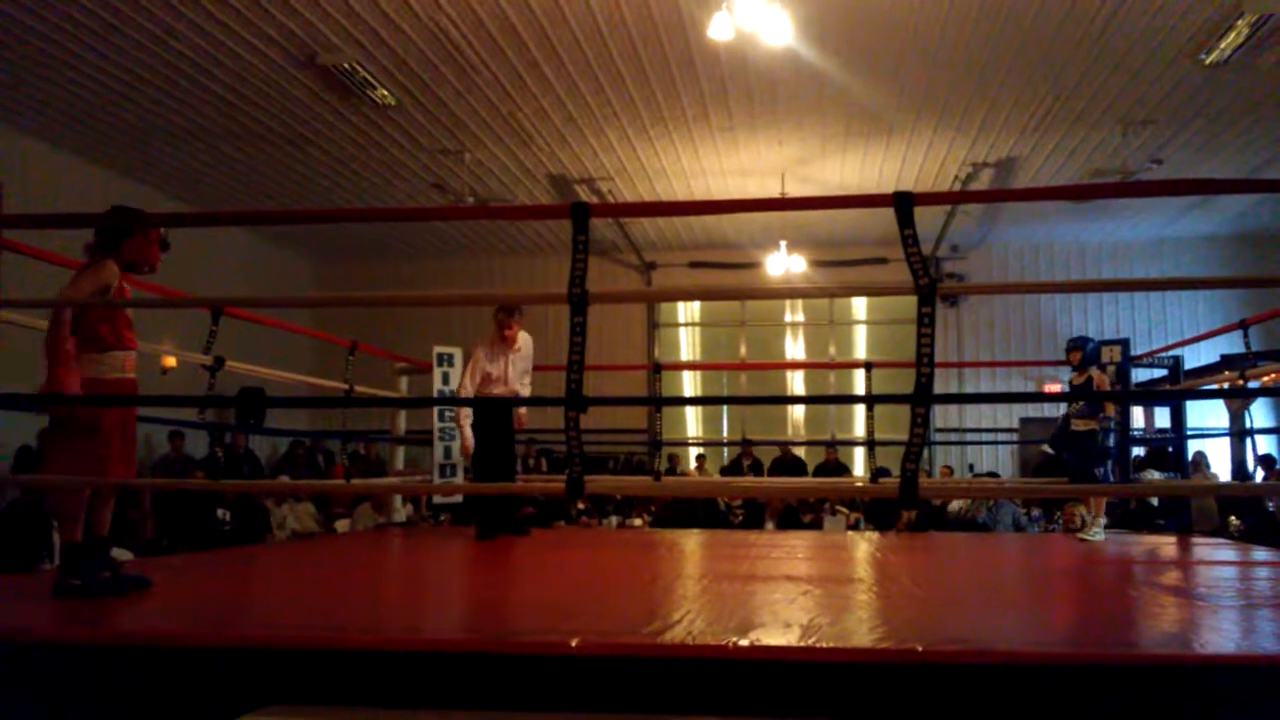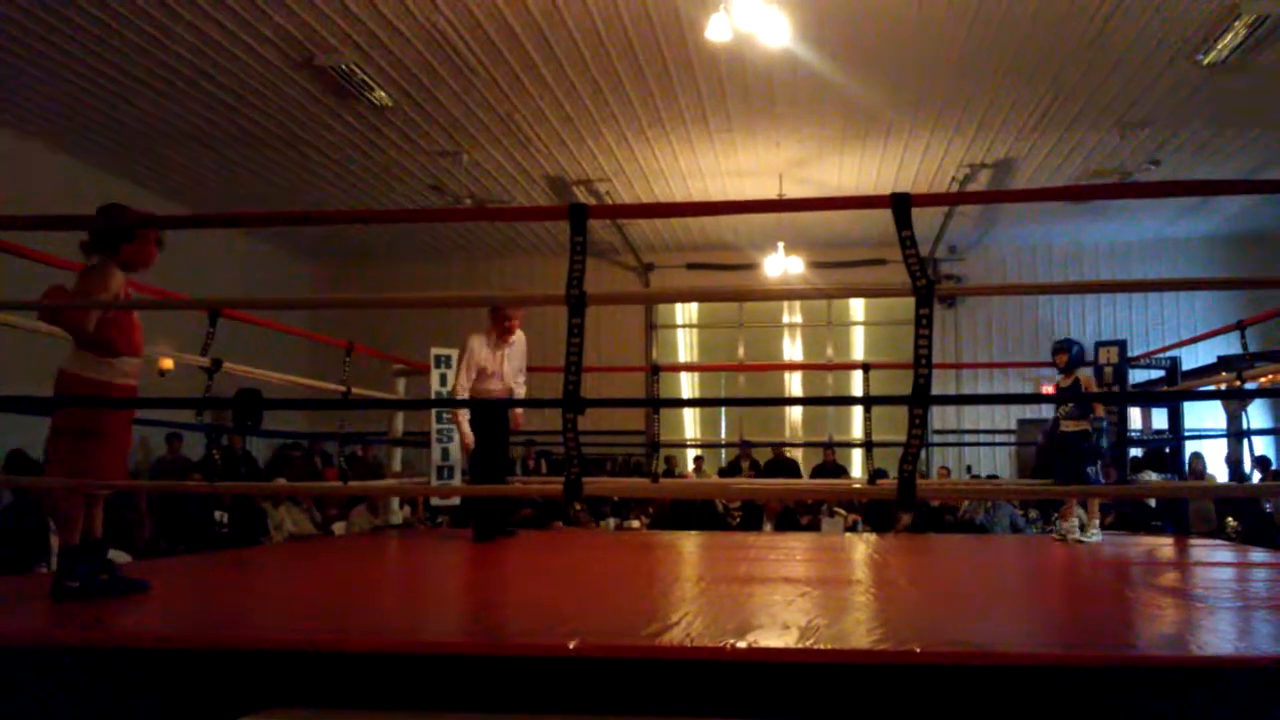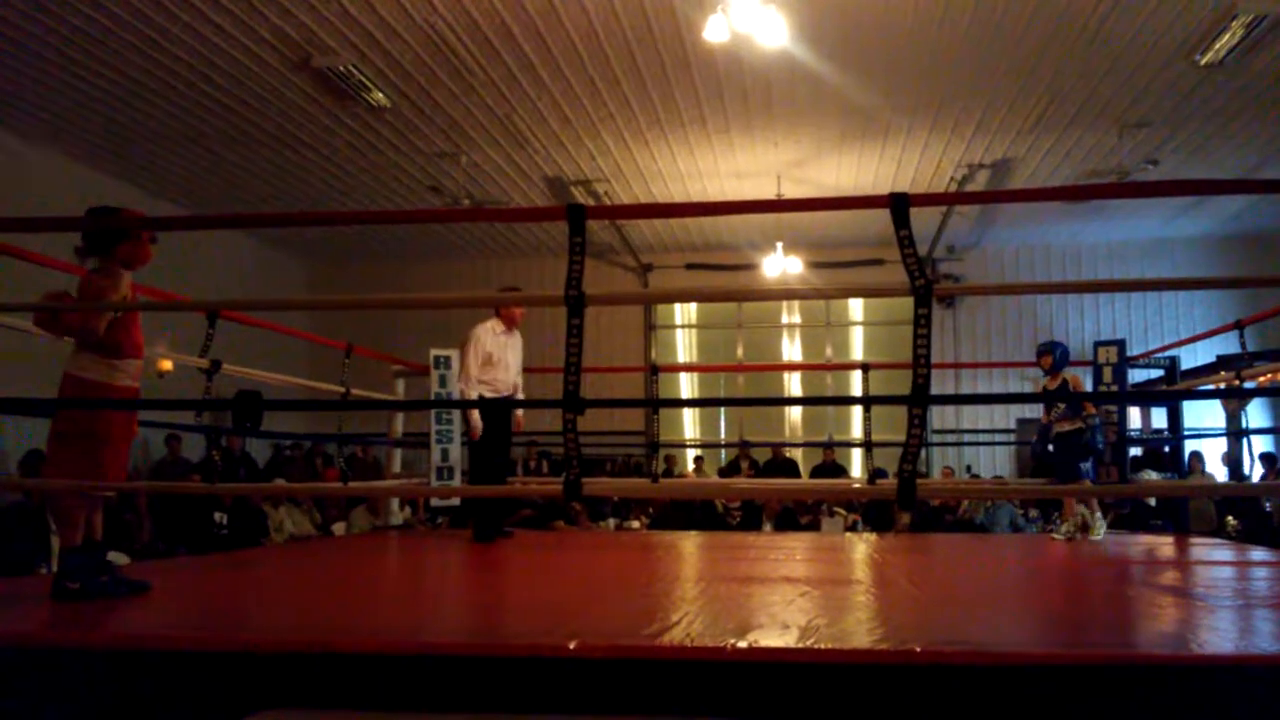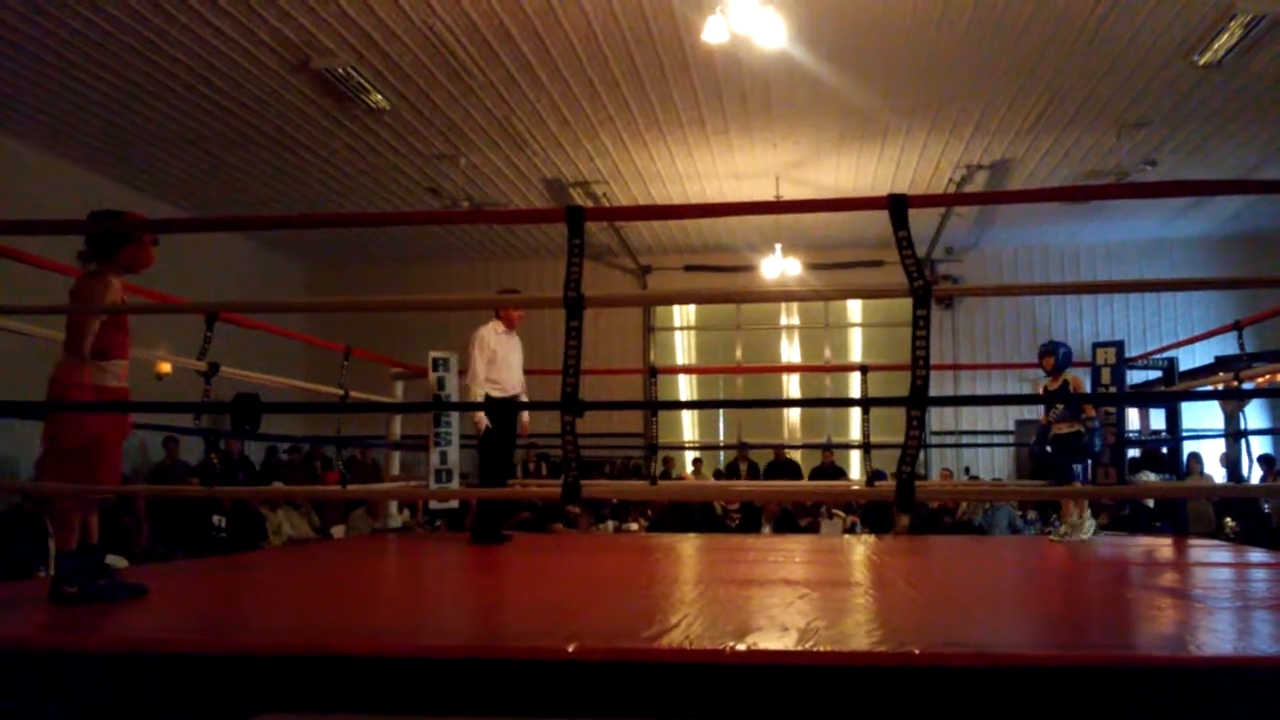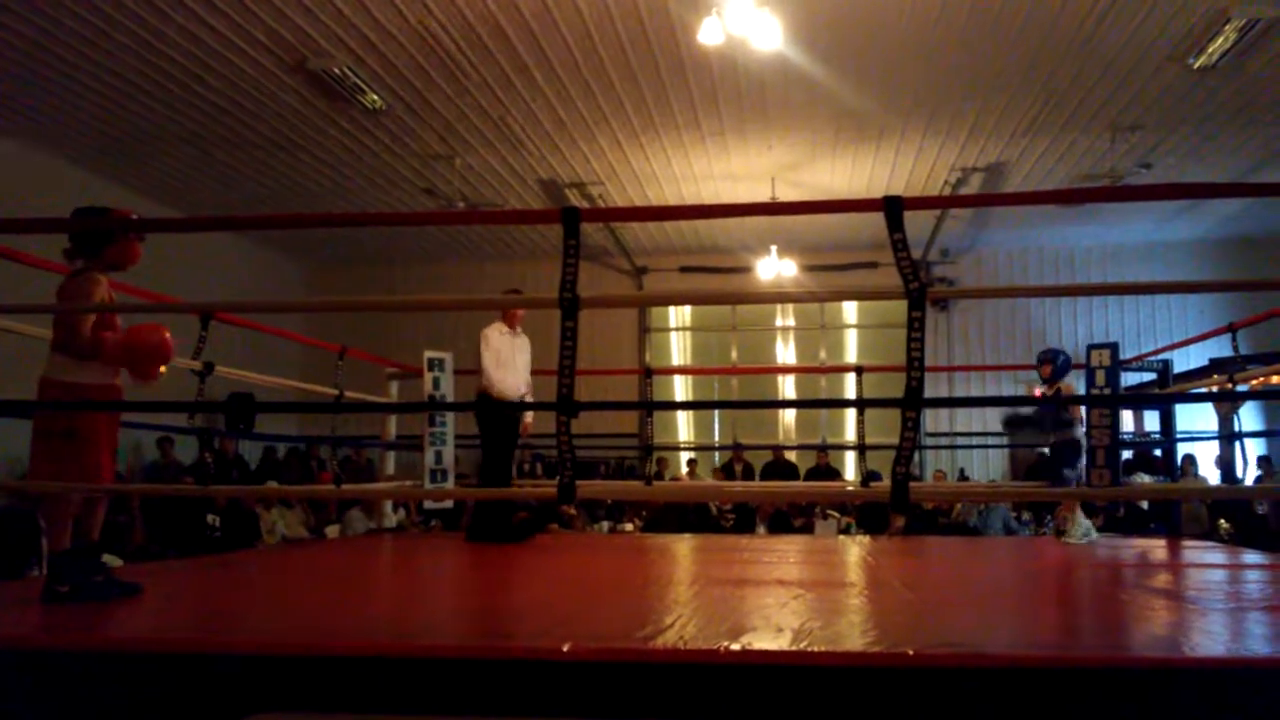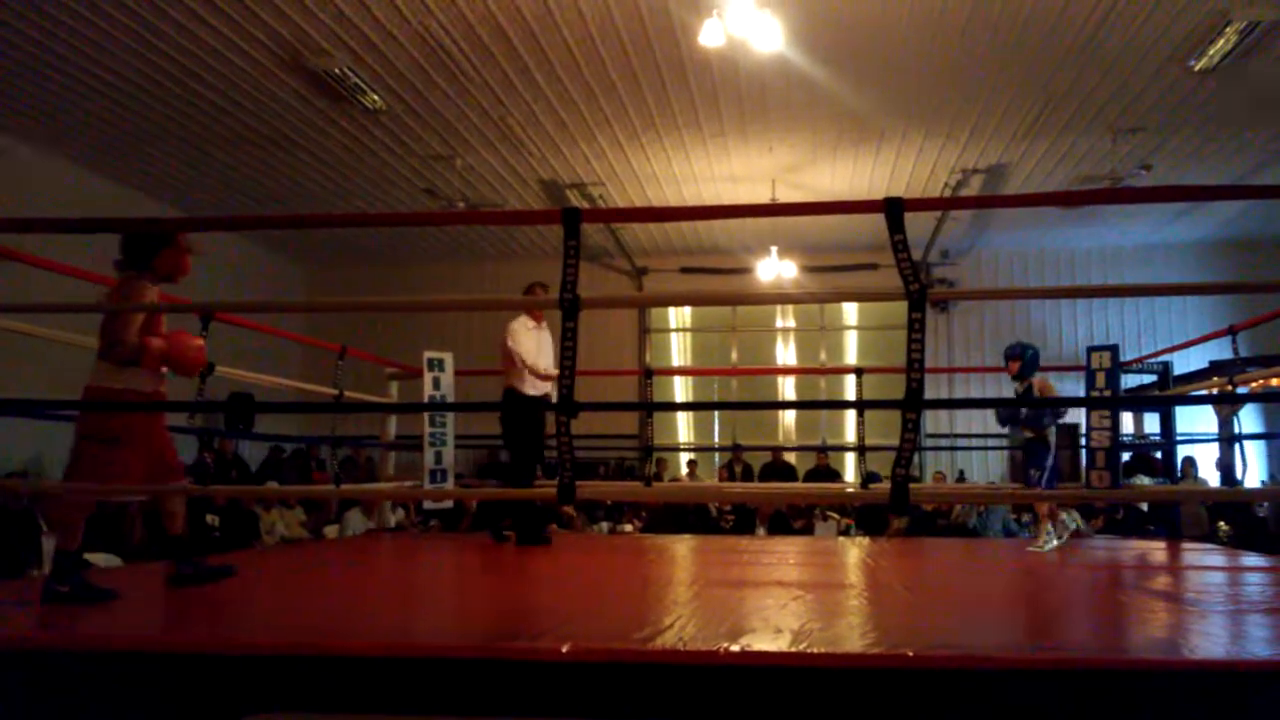
dt=0.5s
person 1, frame 1
left shoulder: (118, 278)
right shoulder: (104, 270)
left elbow: (104, 330)
right elbow: (64, 304)
right wrist: (63, 364)
left hip: (114, 389)
right hip: (90, 388)
left knee: (108, 476)
right knee: (81, 475)
left ankle: (97, 563)
right ankle: (73, 569)
person 1, frame 2
left shoulder: (111, 276)
right shoulder: (107, 275)
left elbow: (94, 328)
right elbow: (85, 326)
right wrist: (63, 310)
left hip: (107, 390)
right hip: (92, 388)
left knee: (94, 478)
right knee: (80, 477)
left ankle: (93, 566)
right ankle: (70, 571)
person 1, frame 3
left shoulder: (104, 278)
right shoulder: (116, 277)
left elbow: (91, 330)
right elbow: (93, 329)
right wrist: (62, 322)
left hip: (108, 392)
right hip: (97, 391)
left knee: (94, 480)
right knee: (82, 480)
left ankle: (95, 567)
right ankle: (71, 573)
person 1, frame 4
left shoulder: (102, 283)
right shoulder: (105, 283)
right elbow: (80, 344)
right wrist: (77, 394)
left hip: (98, 395)
right hip: (88, 396)
left knee: (87, 485)
right knee: (77, 485)
left ankle: (92, 571)
right ankle: (67, 577)
person 1, frame 5
left shoulder: (93, 282)
right shoulder: (91, 281)
left elbow: (90, 339)
right elbow: (78, 341)
left wrist: (127, 347)
right wrist: (125, 345)
left hip: (90, 394)
right hip: (75, 394)
left knee: (95, 483)
right knee: (71, 483)
left ankle: (88, 569)
right ankle: (61, 577)
person 1, frame 6
left shoulder: (140, 290)
right shoulder: (140, 290)
left elbow: (128, 343)
right elbow: (121, 346)
left wrist: (167, 351)
right wrist: (164, 349)
left hip: (137, 402)
right hip: (118, 399)
left knee: (170, 478)
right knee: (90, 486)
left ankle: (184, 561)
right ankle: (62, 578)
person 2, frame 1
left shoulder: (527, 343)
right shoulder: (483, 352)
right elbow: (465, 392)
left wrist: (522, 408)
right wrist: (466, 434)
left hip: (504, 408)
right hip: (481, 409)
left knee: (508, 463)
right knee: (484, 466)
left ankle: (506, 518)
right ankle: (486, 523)
person 2, frame 2
left shoulder: (520, 339)
right shoulder: (476, 344)
right elbow: (461, 388)
left wrist: (518, 406)
right wrist: (464, 430)
left hip: (501, 407)
right hip: (477, 408)
left knee: (501, 465)
right knee: (481, 467)
left ankle: (498, 521)
right ankle: (483, 526)
person 2, frame 3
left shoulder: (516, 337)
right shoulder: (481, 333)
right elbow: (468, 377)
left wrist: (519, 410)
right wrist: (473, 417)
left hip: (504, 405)
right hip: (484, 405)
left knee: (501, 465)
right knee: (482, 467)
left ankle: (495, 523)
right ankle: (483, 527)
person 2, frame 4
left shoulder: (515, 339)
right shoulder: (484, 335)
right elbow: (475, 377)
left wrist: (524, 414)
right wrist: (479, 414)
left hip: (510, 406)
right hip: (492, 405)
left knee: (503, 467)
right knee: (492, 468)
left ankle: (493, 526)
right ankle: (485, 529)
person 2, frame 5
left shoulder: (524, 340)
right shoulder: (489, 335)
right elbow: (488, 374)
left wrist: (527, 414)
right wrist: (510, 395)
left hip: (513, 406)
right hip: (493, 405)
left knee: (496, 466)
right knee: (498, 465)
left ankle: (482, 527)
right ankle: (510, 522)
person 2, frame 6
left shoulder: (545, 332)
right shoulder: (516, 329)
right elbow: (528, 363)
left wrist: (554, 403)
right wrist: (555, 374)
left hip: (537, 402)
right hip: (519, 402)
left knee: (527, 463)
right knee: (524, 465)
left ankle: (501, 520)
right ankle: (529, 528)
person 3, frame 1
left shoulder: (1099, 378)
right shoulder: (1073, 380)
left elbow: (1109, 408)
left wrist: (1106, 433)
right wrist: (1061, 433)
left hip: (1093, 433)
right hip: (1074, 434)
left knee: (1097, 478)
right knee: (1078, 477)
left ankle: (1098, 525)
right ankle: (1094, 516)
person 3, frame 2
left shoulder: (1085, 380)
right shoulder: (1058, 384)
left elbow: (1098, 409)
left wrist: (1097, 435)
right wrist: (1050, 437)
left hip: (1083, 434)
right hip: (1063, 436)
left knee: (1089, 479)
right knee: (1066, 479)
left ankle: (1094, 526)
right ankle: (1070, 524)
person 3, frame 3
left shoulder: (1072, 380)
right shoulder: (1044, 387)
left elbow: (1089, 407)
left wrist: (1092, 432)
right wrist: (1041, 440)
left hip: (1077, 433)
right hip: (1059, 437)
left knee: (1081, 476)
right knee: (1065, 479)
left ankle: (1096, 516)
right ankle: (1070, 524)
person 3, frame 4
left shoulder: (1073, 381)
right shoulder: (1046, 387)
left elbow: (1089, 409)
left wrist: (1091, 435)
right wrist: (1039, 441)
left hip: (1075, 435)
right hip: (1056, 438)
left knee: (1074, 479)
right knee: (1062, 482)
left ankle: (1085, 518)
right ankle: (1068, 525)
person 3, frame 5
left shoulder: (1066, 389)
right shoulder: (1044, 393)
left elbow: (1076, 417)
right elbow: (1041, 418)
left wrist: (1053, 418)
left hip: (1072, 441)
right hip: (1056, 444)
left knee: (1067, 484)
right knee: (1061, 486)
left ankle: (1078, 522)
right ankle: (1084, 528)
person 3, frame 6
left shoulder: (1040, 383)
right shoulder: (1018, 388)
left elbow: (1060, 409)
left wrist: (1042, 418)
right wrist: (1008, 416)
left hip: (1042, 439)
right hip: (1029, 440)
left knee: (1036, 486)
right knee: (1042, 487)
left ankle: (1047, 534)
right ankle: (1058, 526)
